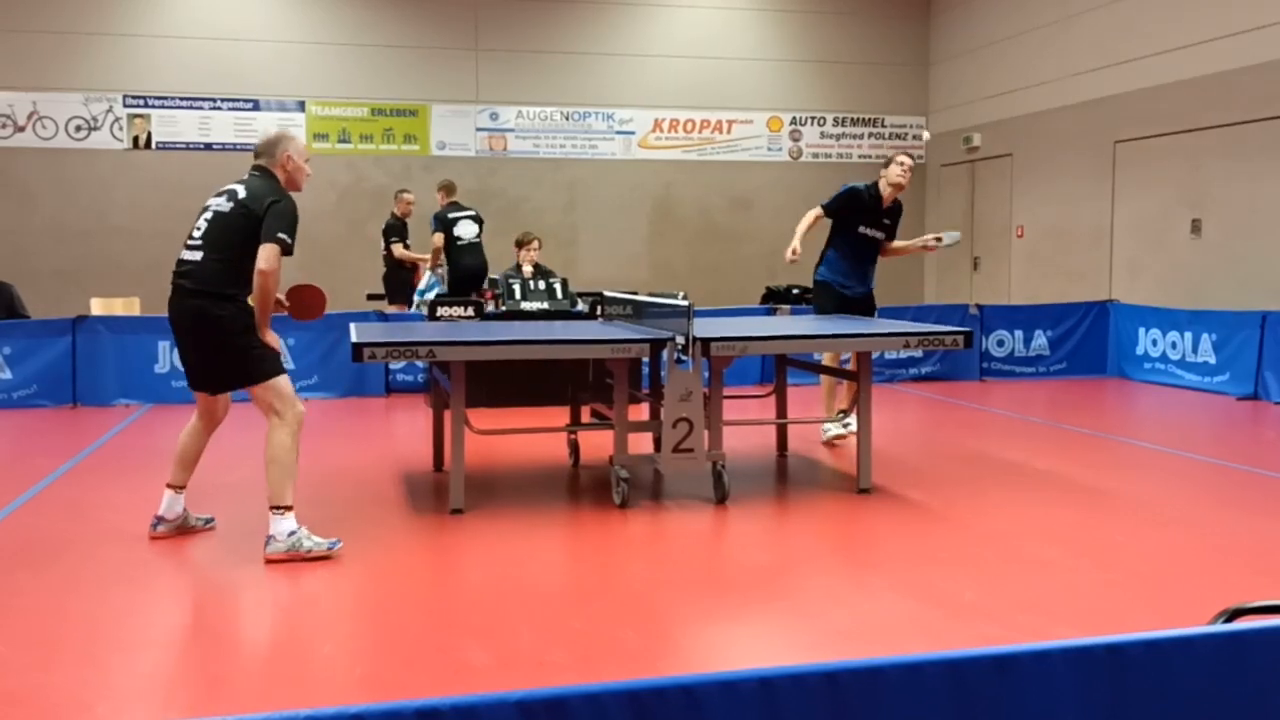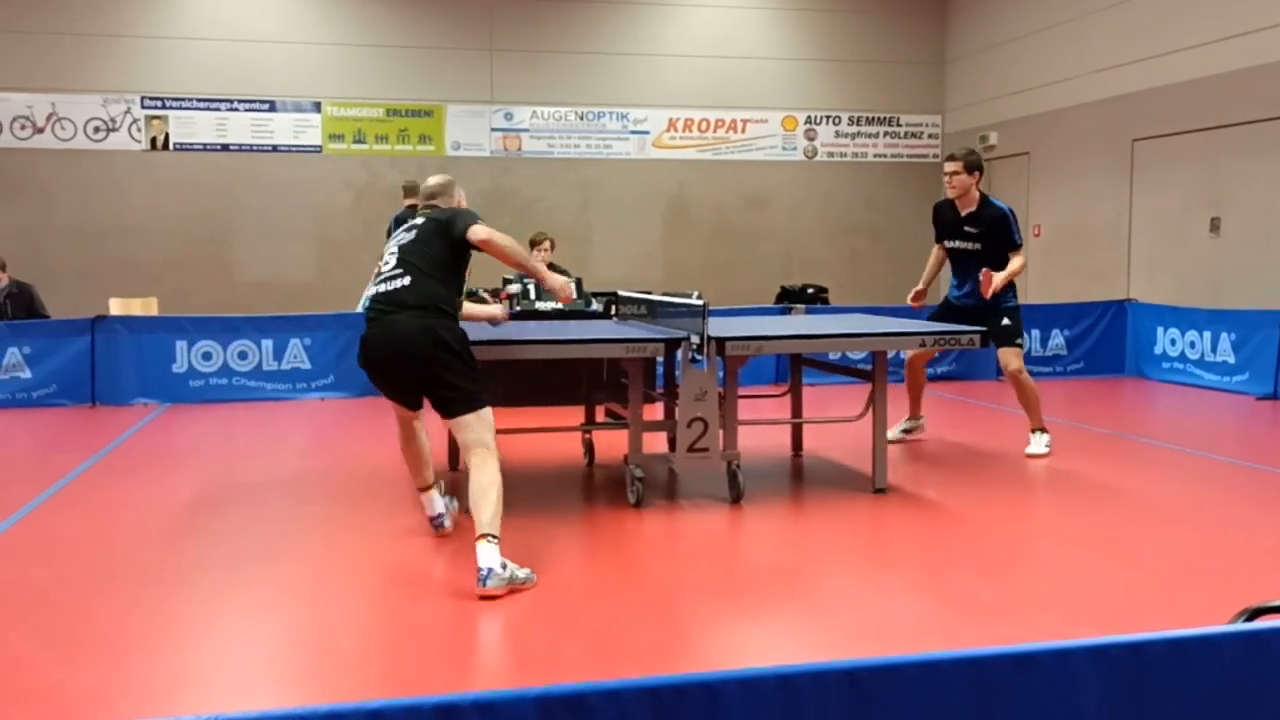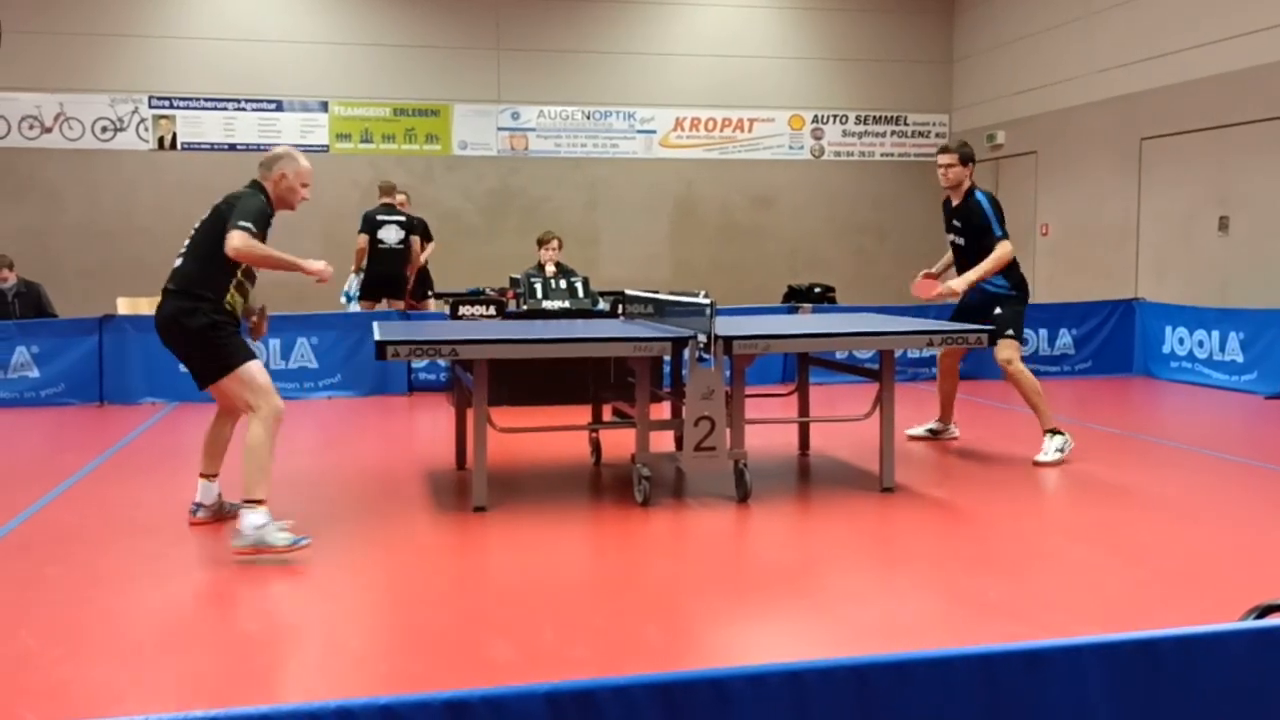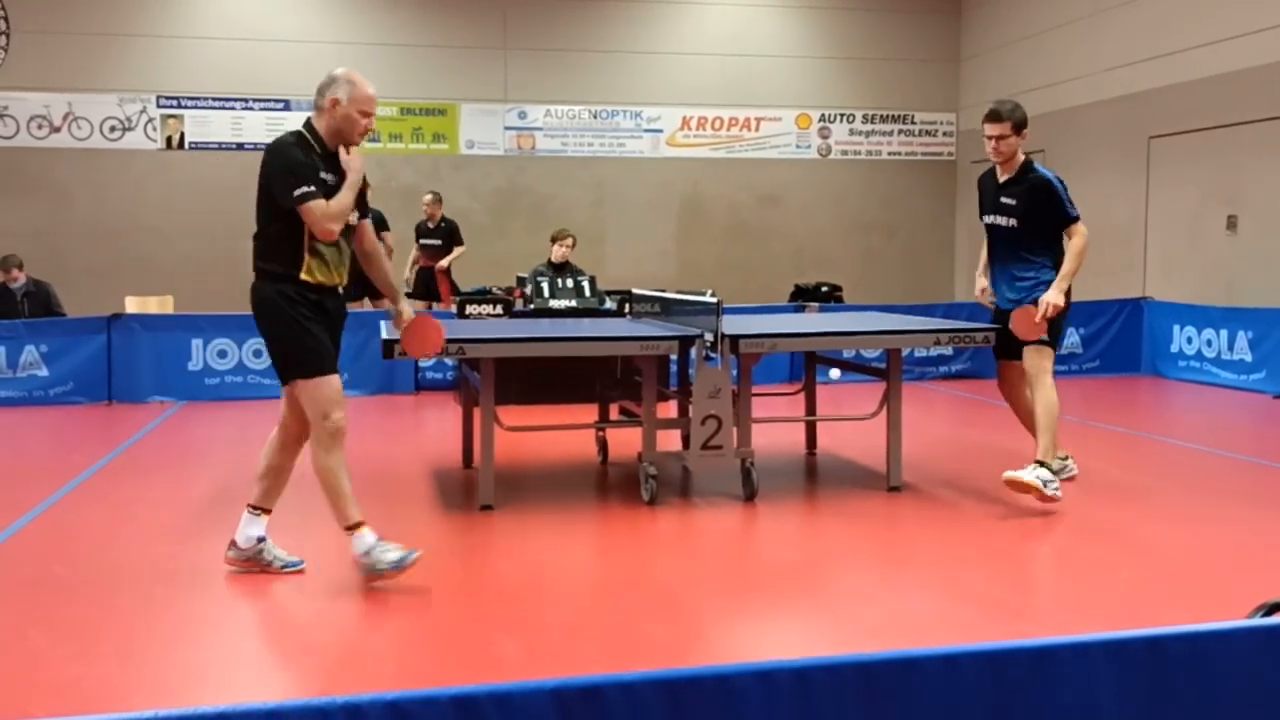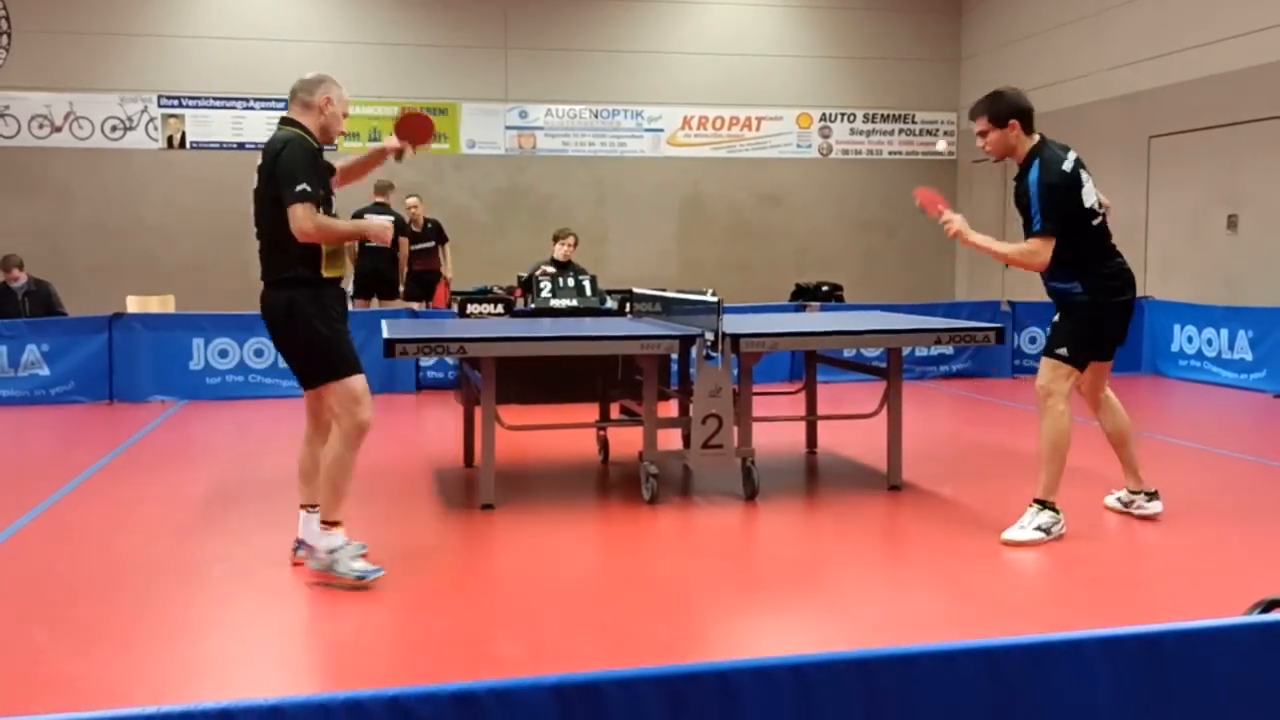
dt=1s
person 1, frame 1
left shoulder: (231, 193)
right shoulder: (278, 202)
right elbow: (265, 267)
left wrist: (262, 299)
right wrist: (262, 327)
left hip: (186, 307)
right hip: (218, 314)
left knee: (210, 412)
right knee: (286, 412)
left ankle: (170, 512)
right ankle: (283, 531)
person 1, frame 2
left shoulder: (402, 235)
right shoulder: (453, 218)
right elbow: (484, 236)
left wrist: (490, 312)
right wrist: (544, 276)
left hip: (377, 342)
right hip: (429, 337)
left knee: (407, 417)
right knee: (482, 452)
left ankle: (437, 509)
right ankle: (490, 563)
person 1, frame 3
left shoulder: (241, 205)
right shoulder: (251, 204)
right elbow: (236, 247)
left wrist: (250, 315)
right wrist: (304, 266)
left hip: (189, 316)
right hip: (195, 318)
left knee: (233, 403)
right knee: (267, 409)
left ankle: (207, 500)
right ankle: (254, 522)
person 1, frame 4
left shoulder: (345, 164)
right shoulder: (287, 154)
left elbow: (365, 240)
right elbow: (327, 226)
left wrist: (398, 301)
right wrist: (350, 178)
left hip: (326, 300)
right hip: (288, 300)
left knee: (298, 425)
right knee: (331, 424)
left ankle: (249, 538)
right ankle: (362, 544)
person 1, frame 5
left shoulder: (293, 149)
right shoulder: (295, 147)
left elbow: (332, 179)
right elbow: (306, 227)
left wrist: (380, 153)
right wrist: (366, 229)
left hip: (305, 299)
right hip: (303, 301)
left knee: (323, 420)
right knee: (354, 415)
left ankle: (312, 534)
right ankle: (329, 543)
person 2, frame 1
left shoulder: (896, 209)
right shoulder: (855, 194)
right elbow: (814, 213)
left wrist: (918, 244)
right wrist: (796, 240)
left hip: (862, 289)
right hip: (831, 282)
left ankle: (847, 413)
right ankle: (830, 421)
person 2, frame 2
left shoulder: (1000, 213)
right shoulder: (941, 211)
left elbow: (1018, 257)
left wrist: (1004, 276)
right wrist: (923, 285)
left hip: (998, 304)
right hip: (958, 301)
left knee: (1013, 368)
right knee: (915, 357)
left ankle: (1039, 432)
right ankle: (914, 420)
person 2, frame 3
left shoulder: (981, 203)
right shoulder: (949, 206)
left elbow: (1005, 251)
left wrist: (967, 278)
right wrist: (938, 270)
left hip: (1004, 295)
right hip: (976, 297)
left knee: (1007, 359)
right knee: (946, 356)
left ankle: (1055, 435)
right ankle: (944, 423)
person 2, frame 4
left shoulder: (1044, 183)
right shoulder: (986, 183)
left elbow: (1078, 237)
left wrist: (1059, 288)
right wrist: (983, 273)
left hip: (1039, 297)
right hip: (1006, 298)
left knee: (1036, 371)
right knee: (1009, 381)
left ankle: (1046, 470)
right ankle: (1056, 458)
person 2, frame 5
left shoulder: (1041, 177)
right shoulder: (1060, 156)
left elbow: (1037, 257)
right elbow: (1100, 205)
left wrist: (971, 237)
left hip: (1091, 296)
right hip: (1109, 288)
left knee: (1051, 389)
right knee: (1094, 389)
left ankle: (1046, 510)
right ankle: (1140, 491)
